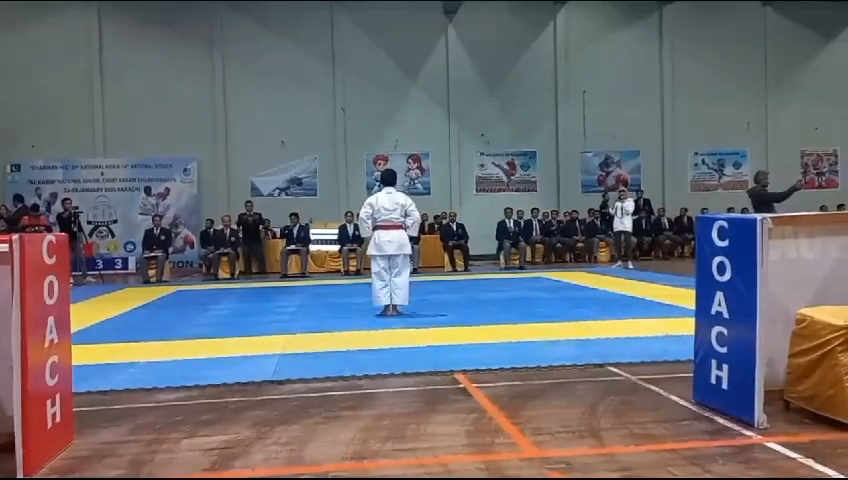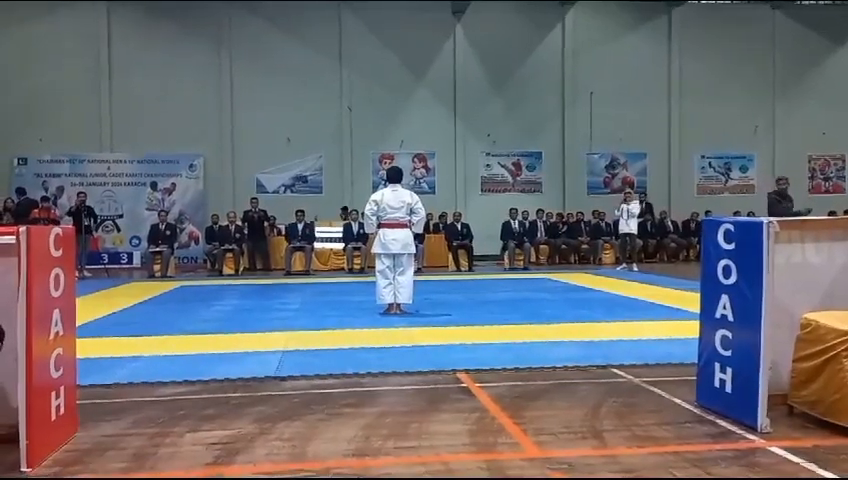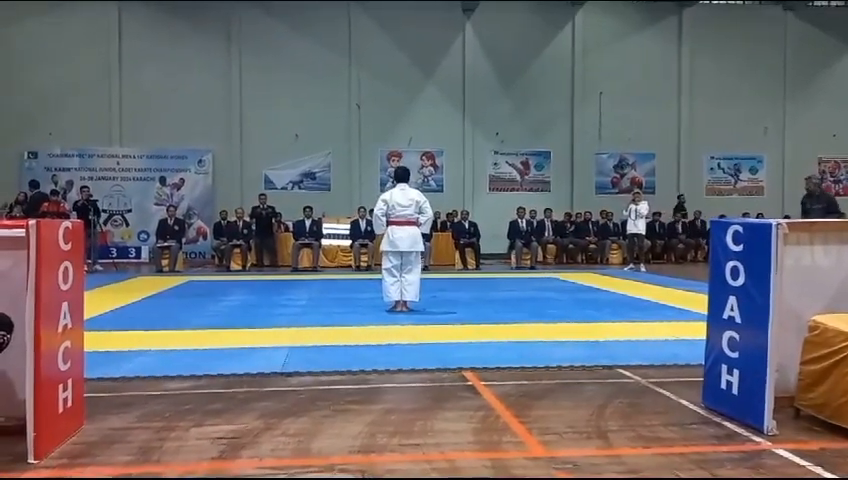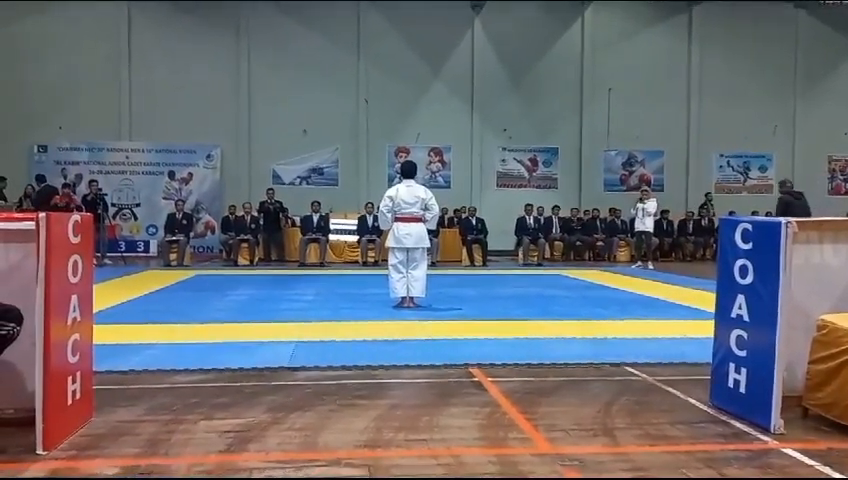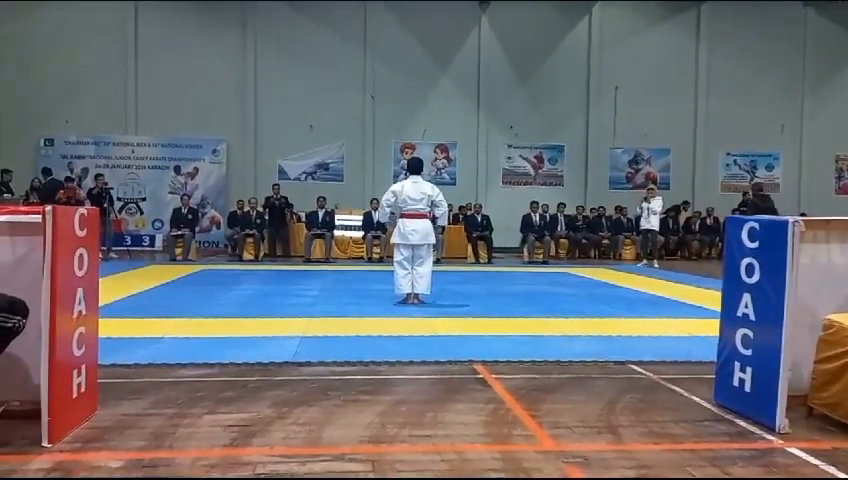
dt=1s
person 1, frame 1
left shoulder: (373, 198)
right shoulder: (403, 197)
left elbow: (363, 217)
right elbow: (415, 216)
left wrist: (368, 235)
right wrist: (407, 233)
left hip: (380, 238)
right hip: (399, 238)
left knee: (381, 274)
right knee: (399, 274)
left ankle: (386, 307)
right ankle: (395, 307)
person 1, frame 2
left shoulder: (378, 195)
right shoulder: (410, 195)
left elbow: (368, 213)
right elbow: (420, 214)
left wrist: (374, 230)
right wrist: (412, 229)
left hip: (385, 236)
right hip: (404, 236)
left knee: (385, 273)
right knee: (404, 272)
left ankle: (390, 305)
right ankle: (399, 305)
person 1, frame 3
left shoulder: (387, 195)
right shoulder: (417, 194)
left elbow: (378, 214)
right elbow: (428, 213)
left wrist: (383, 230)
right wrist: (419, 229)
left hip: (393, 234)
right hip: (412, 235)
left knee: (391, 270)
right knee: (410, 270)
left ankle: (396, 303)
right ankle: (406, 303)
person 1, frame 4
left shoulder: (393, 190)
right shoulder: (423, 191)
left elbow: (384, 210)
right elbow: (434, 210)
left wrist: (388, 227)
right wrist: (425, 225)
left hip: (399, 231)
right hip: (418, 231)
left knee: (398, 267)
right knee: (417, 267)
left ankle: (403, 299)
right ankle: (412, 299)
person 1, frame 5
left shoulder: (399, 186)
right shoulder: (430, 187)
left elbow: (385, 203)
right elbow: (442, 206)
left wrist: (386, 220)
right wrist: (439, 224)
left hip: (405, 226)
right hip: (424, 227)
left knee: (403, 263)
right knee: (422, 263)
left ankle: (408, 295)
right ankle: (417, 296)
